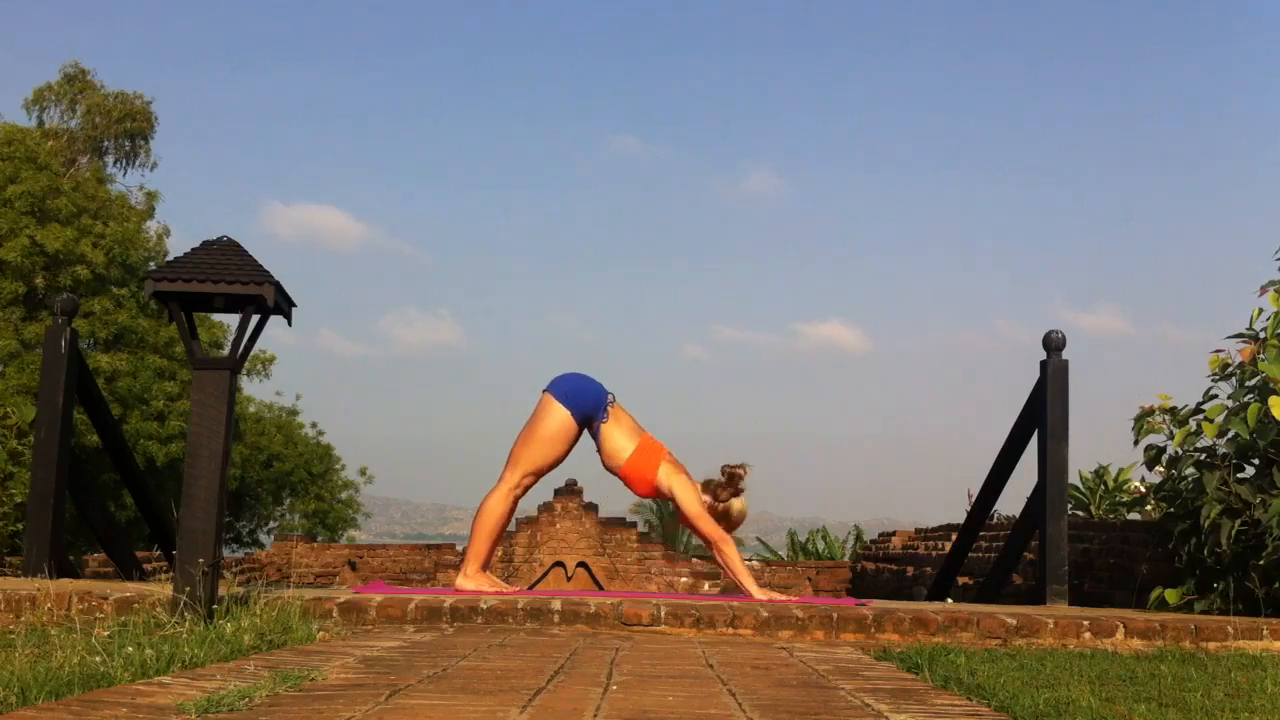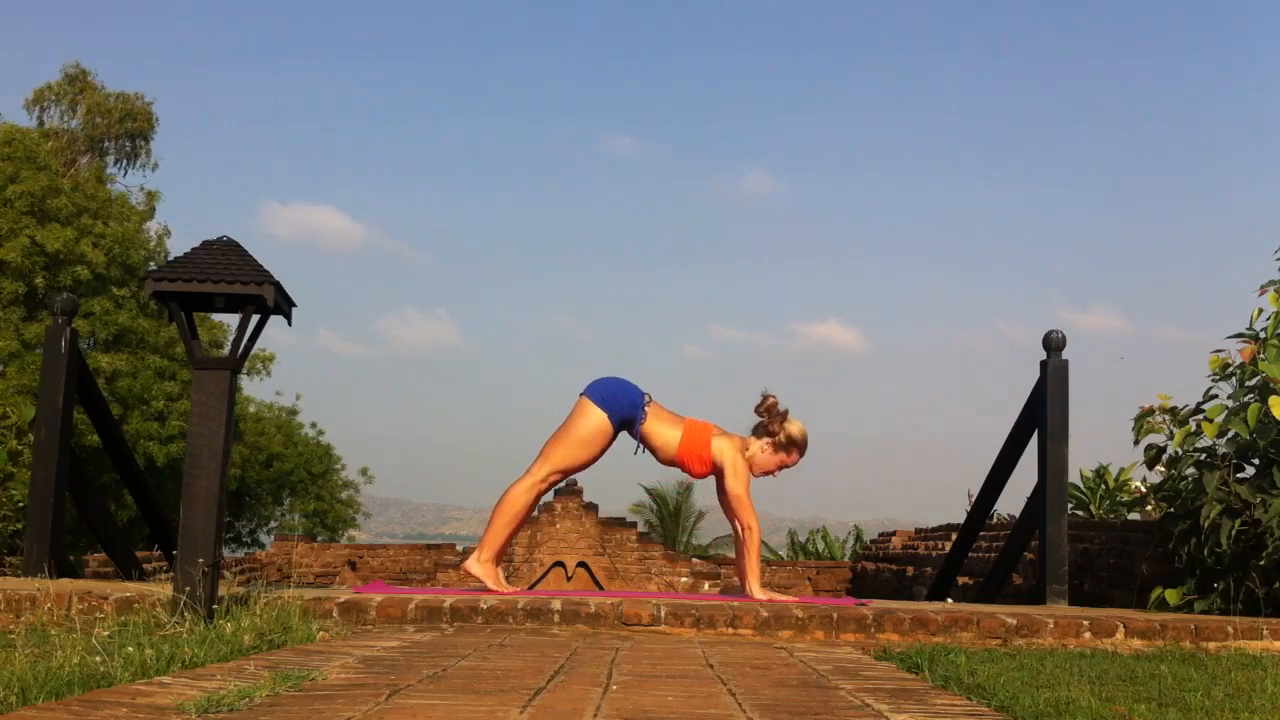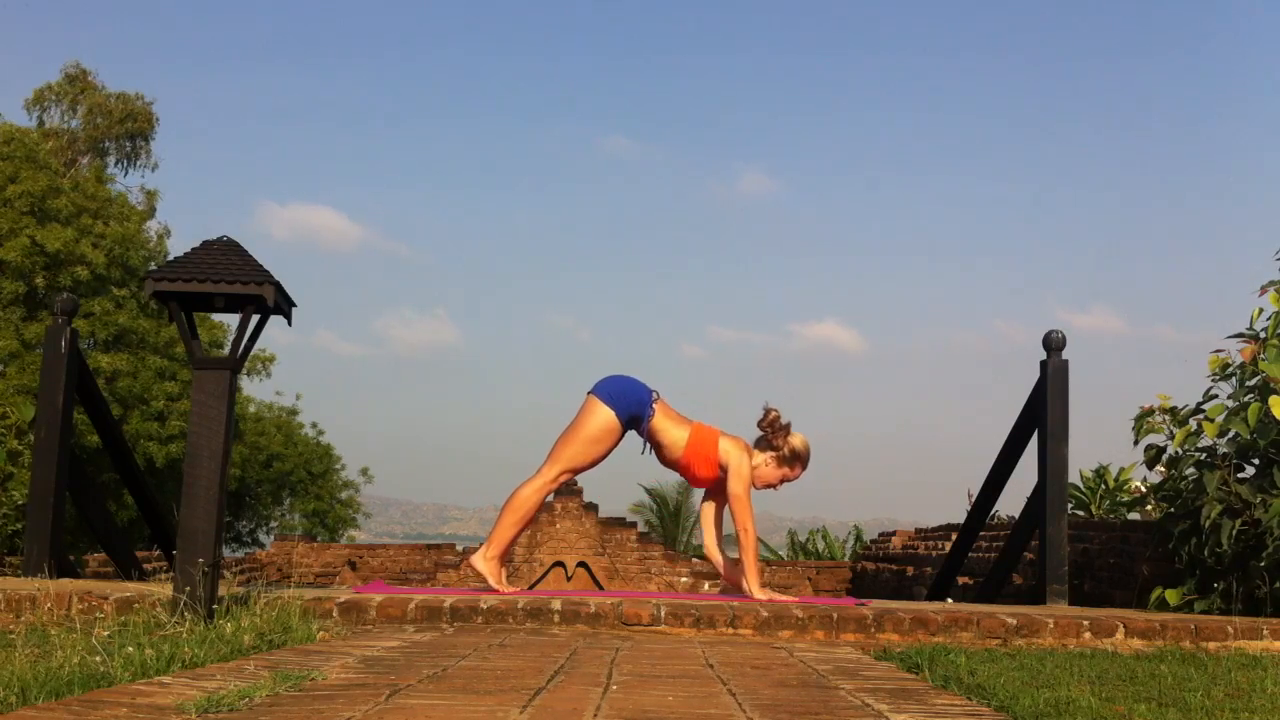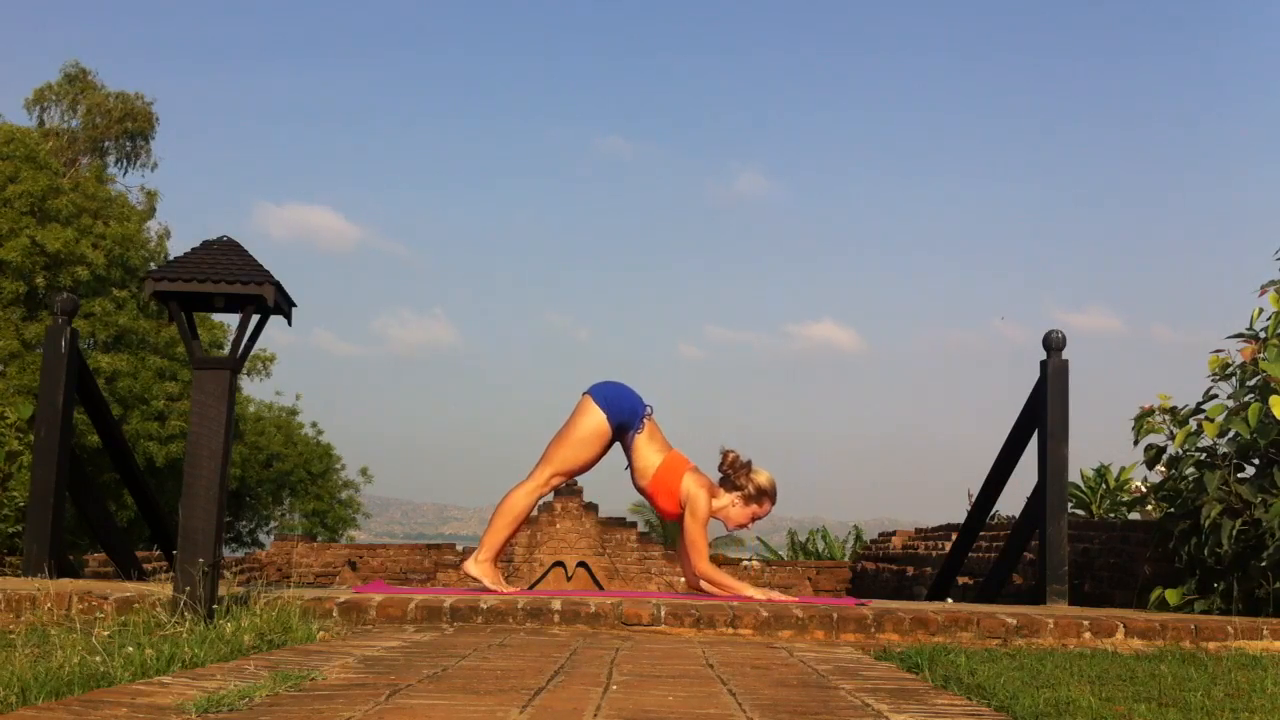
dt=0.7s
person 1, frame 1
left shoulder: (683, 485)
right shoulder: (678, 485)
left elbow: (716, 540)
right elbow: (718, 538)
left wrist: (750, 589)
right wrist: (754, 590)
left hip: (585, 404)
right hip: (578, 397)
left knee: (518, 484)
right knee: (513, 482)
left ankle: (479, 570)
right ankle: (470, 572)
person 1, frame 2
left shoulder: (727, 458)
right shoulder: (731, 454)
left elbow: (740, 527)
right elbow: (750, 527)
left wrist: (750, 586)
right wrist: (756, 589)
left hip: (620, 406)
right hip: (617, 401)
left knee: (544, 480)
right knee: (540, 477)
left ankle: (491, 561)
right ankle: (483, 558)
person 1, frame 3
left shoulder: (722, 476)
right shoulder: (738, 457)
left elbow: (712, 548)
right elbow: (745, 530)
left wrist: (749, 587)
right wrist: (756, 589)
left hip: (629, 406)
right hip: (623, 399)
left knee: (555, 478)
right knee: (551, 476)
left ankle: (495, 558)
right ankle: (489, 555)
person 1, frame 4
left shoulder: (698, 501)
right shoulder: (698, 496)
left elbow: (694, 577)
right elbow: (702, 567)
left wrist: (745, 593)
right wrist: (750, 591)
left hip: (619, 413)
right hip: (615, 405)
left knee: (546, 482)
right knee: (543, 480)
left ankle: (489, 562)
right ankle: (482, 559)
